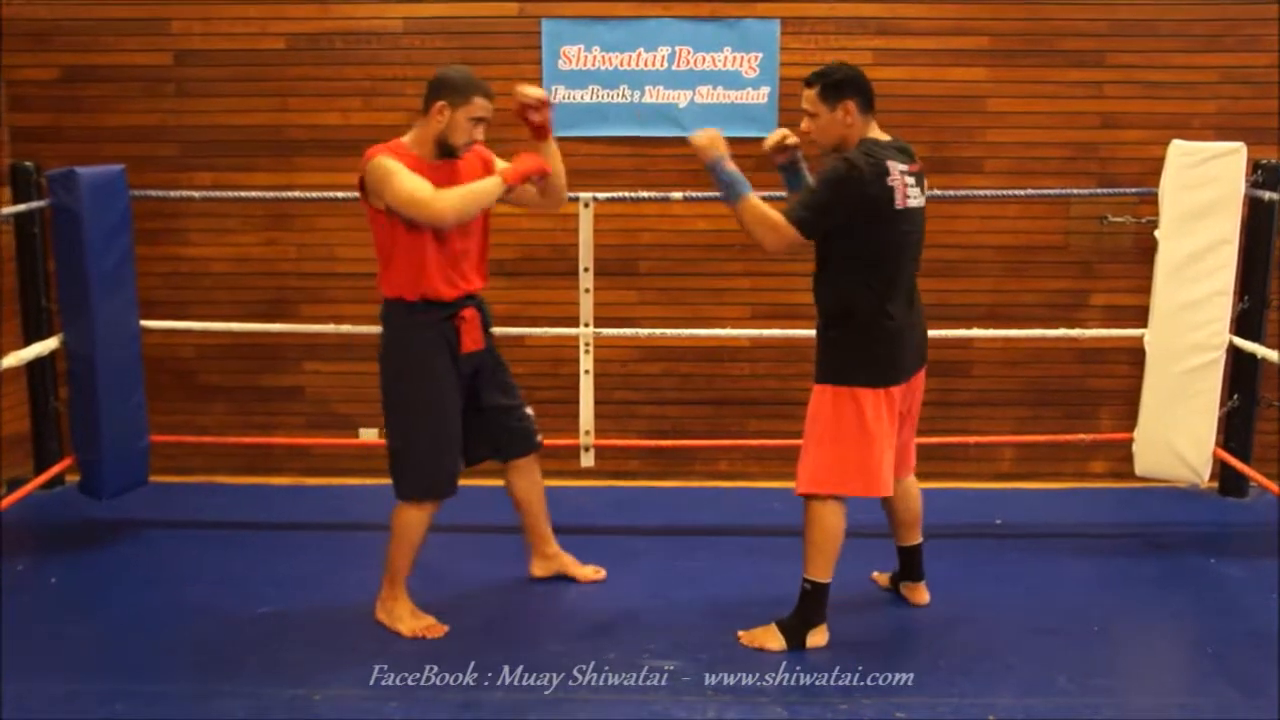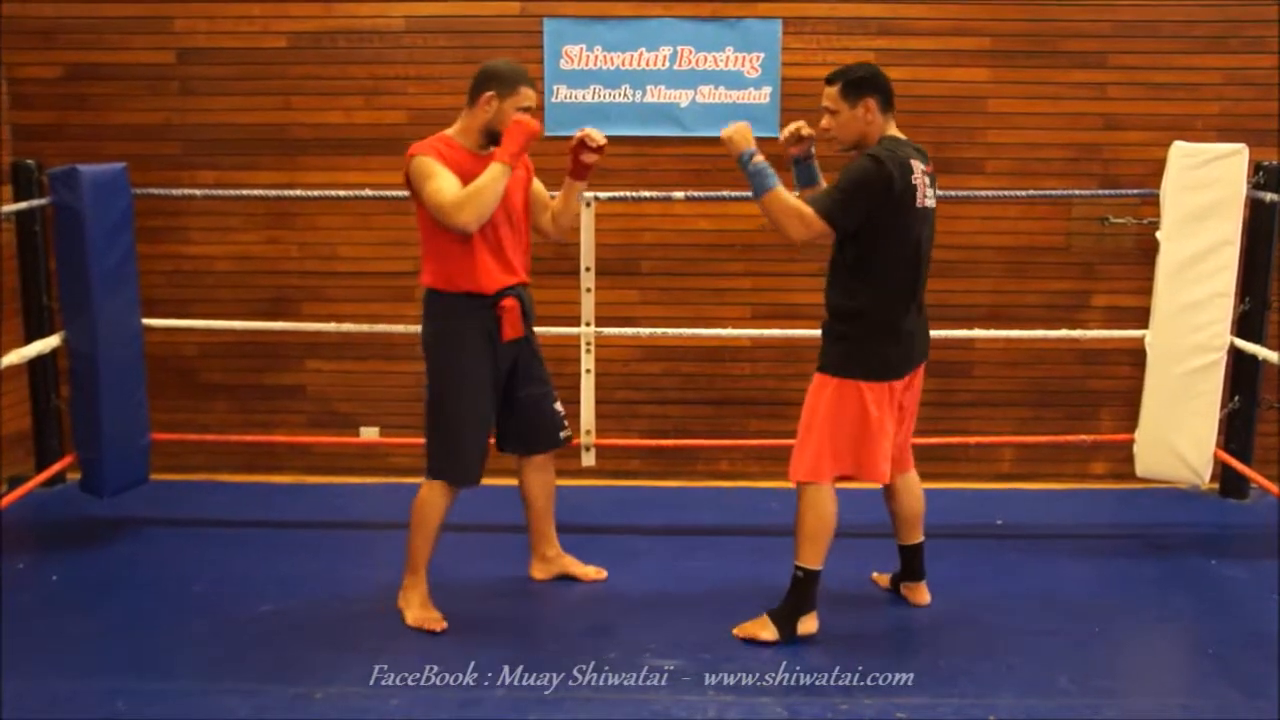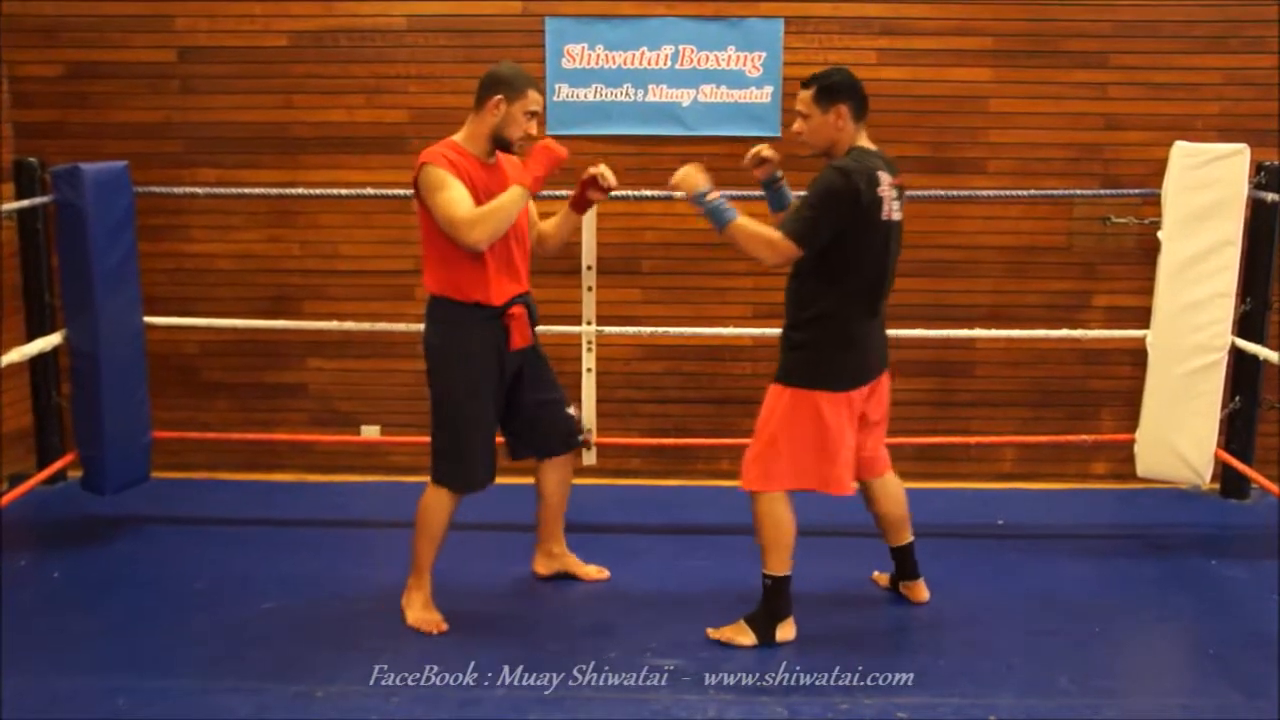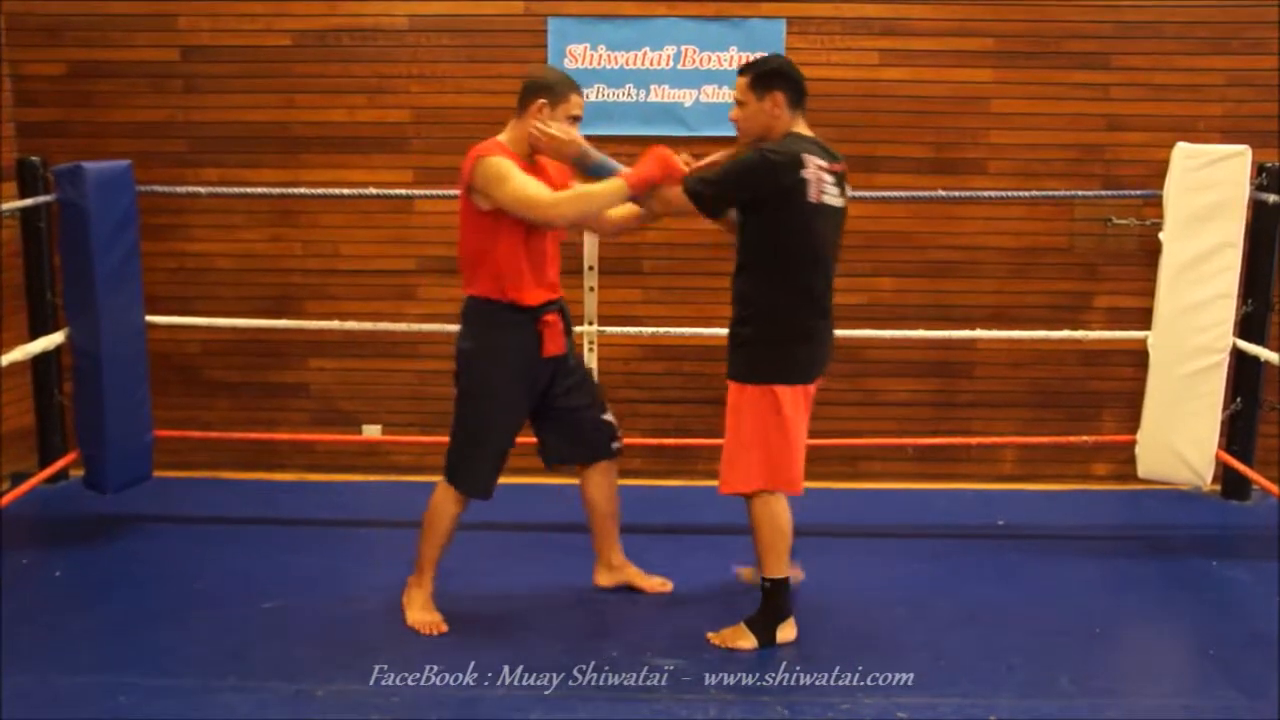
dt=0.3s
person 1, frame 1
left shoulder: (852, 172)
right shoulder: (904, 162)
left elbow: (775, 235)
right elbow: (826, 212)
left wrist: (720, 165)
right wrist: (791, 165)
left hip: (858, 358)
right hip: (902, 348)
left knee: (823, 484)
right knee: (894, 467)
left ankle: (809, 619)
right ankle: (910, 577)
person 1, frame 2
left shoulder: (875, 167)
right shoulder: (912, 163)
left elbow: (803, 229)
right elbow: (828, 214)
left wrist: (750, 159)
right wrist: (803, 161)
left hip: (861, 352)
right hip: (903, 344)
left knee: (815, 471)
right knee: (896, 462)
left ankle: (798, 607)
right ankle: (913, 577)
person 1, frame 3
left shoulder: (842, 179)
right shoulder: (879, 173)
left elbow: (775, 250)
right elbow: (805, 233)
left wrist: (706, 196)
right wrist: (771, 183)
left hip: (820, 361)
right hip: (864, 353)
left knee: (768, 479)
right knee: (872, 466)
left ankle: (774, 614)
right ankle: (909, 576)
person 1, frame 4
left shoulder: (772, 159)
right shoulder: (826, 165)
left elbow: (666, 198)
right wrist: (703, 173)
left hip: (774, 349)
right hip: (801, 340)
left knee: (760, 480)
right knee: (775, 464)
left ankle: (774, 616)
right ankle: (777, 566)
person 2, frame 1
left shoulder: (472, 160)
right shoulder: (384, 165)
left elbow: (550, 199)
right elbow: (441, 211)
left wrist: (541, 131)
right wrist: (509, 176)
left hip: (467, 323)
right hip: (417, 331)
left knee: (520, 443)
right knee: (426, 479)
left ankle: (546, 554)
right ankle: (392, 598)
person 2, frame 2
left shoulder: (511, 156)
right shoulder: (429, 157)
left elbow: (555, 226)
right elbow: (464, 216)
left wrist: (578, 171)
right wrist: (507, 154)
left hip: (511, 313)
right hip: (459, 318)
left knee: (541, 441)
right knee: (450, 465)
left ankle: (547, 554)
right ankle: (414, 586)
person 2, frame 3
left shoulder: (511, 165)
right shoulder: (439, 164)
left elbow: (541, 243)
right elbow: (475, 233)
left wrist: (580, 202)
right wrist: (532, 176)
left hip: (514, 323)
right hip: (463, 328)
left knee: (558, 440)
right knee: (454, 472)
left ankle: (551, 551)
right ankle: (417, 588)
person 2, frame 4
left shoulder: (550, 165)
right shoulder: (490, 162)
left elbow: (611, 219)
right elbow: (560, 211)
left wrist: (660, 187)
right wrist: (640, 174)
left hip: (547, 329)
right hip: (496, 332)
left knee: (600, 449)
right knee: (466, 473)
left ankle: (611, 564)
right ankle: (419, 586)
